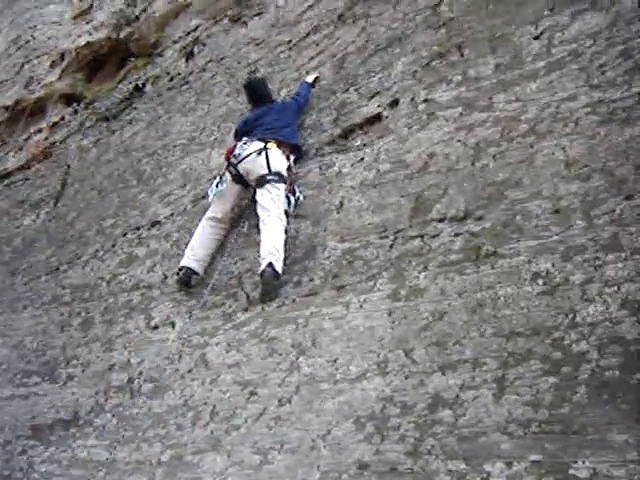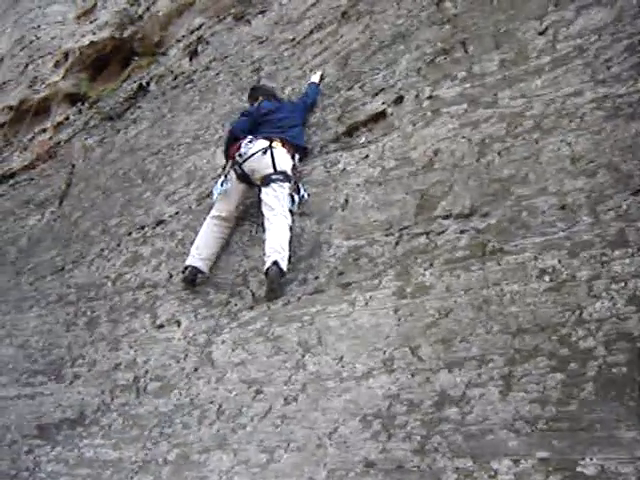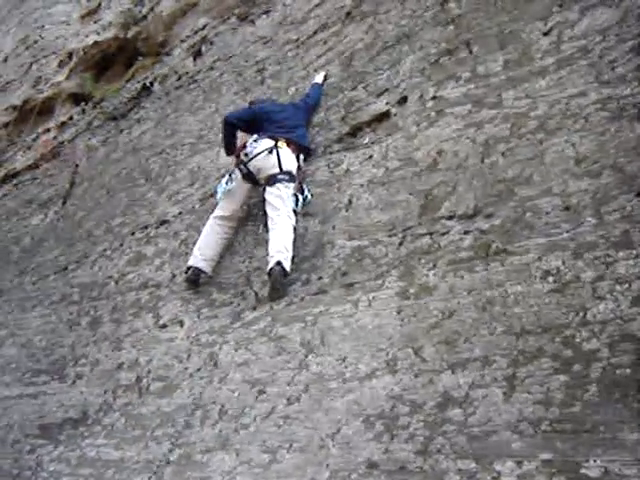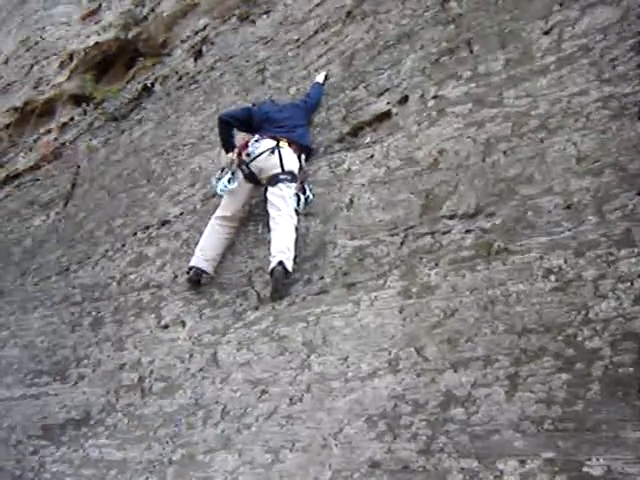
dt=0.5s
person 1, frame 1
left shoulder: (247, 120)
right shoulder: (288, 107)
left elbow: (238, 143)
right elbow: (302, 94)
right wrist: (308, 81)
left hip: (245, 155)
right hip: (273, 160)
left knee: (216, 216)
right knee: (272, 218)
left ankle: (189, 267)
right ankle: (270, 268)
person 1, frame 2
left shoulder: (258, 108)
right shoulder: (295, 107)
left elbow: (236, 131)
right elbow: (310, 97)
left wrist: (227, 154)
right wrist: (314, 82)
left hip: (250, 153)
right hip: (279, 158)
left knee: (221, 214)
right knee: (277, 216)
left ankle: (194, 266)
right ankle: (275, 266)
person 1, frame 3
left shoulder: (258, 110)
right shoulder: (298, 108)
left elbow: (231, 120)
right elbow: (313, 97)
left wrist: (231, 151)
right wrist: (318, 82)
left hip: (257, 151)
right hip: (285, 158)
left knee: (224, 214)
right knee: (281, 216)
left ankle: (197, 266)
right ankle: (278, 266)
person 1, frame 4
left shoulder: (258, 111)
right shoulder: (299, 108)
left elbow: (225, 118)
right elbow: (313, 96)
left wrist: (230, 149)
right wrist: (319, 81)
left hip: (258, 152)
right hip: (286, 158)
left knee: (226, 214)
right knee: (283, 216)
left ankle: (199, 266)
right ankle: (281, 266)
